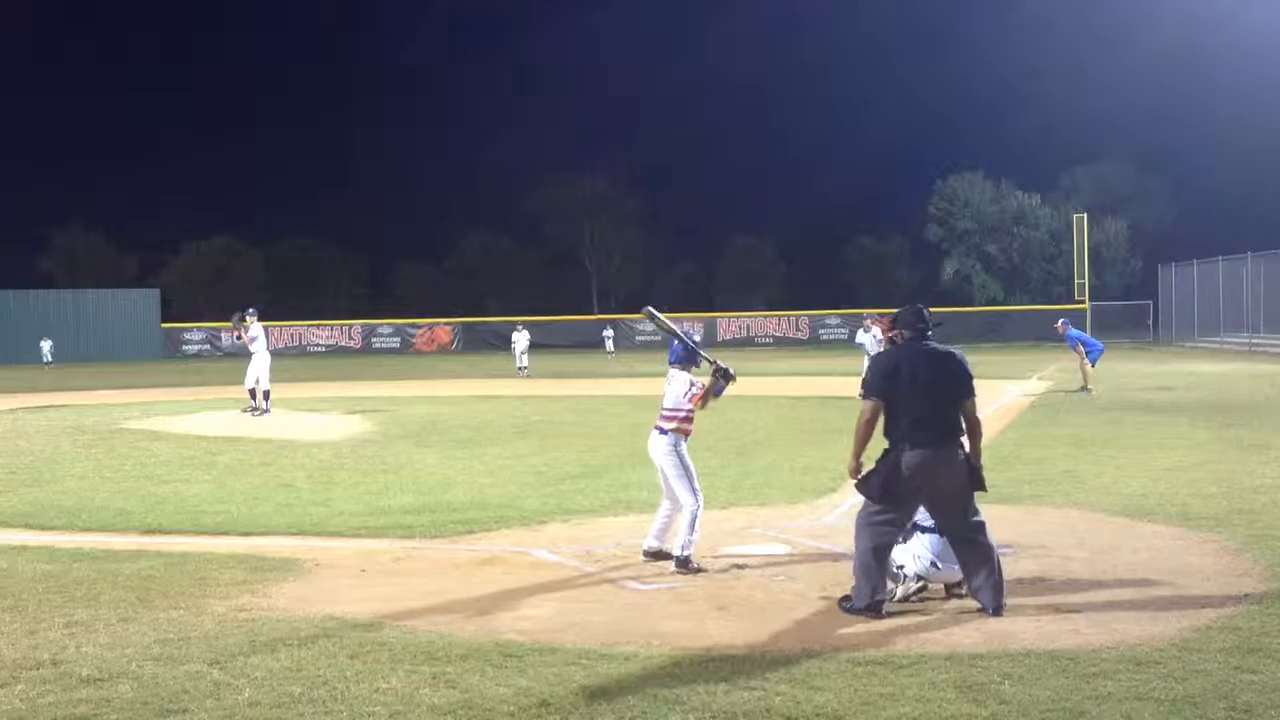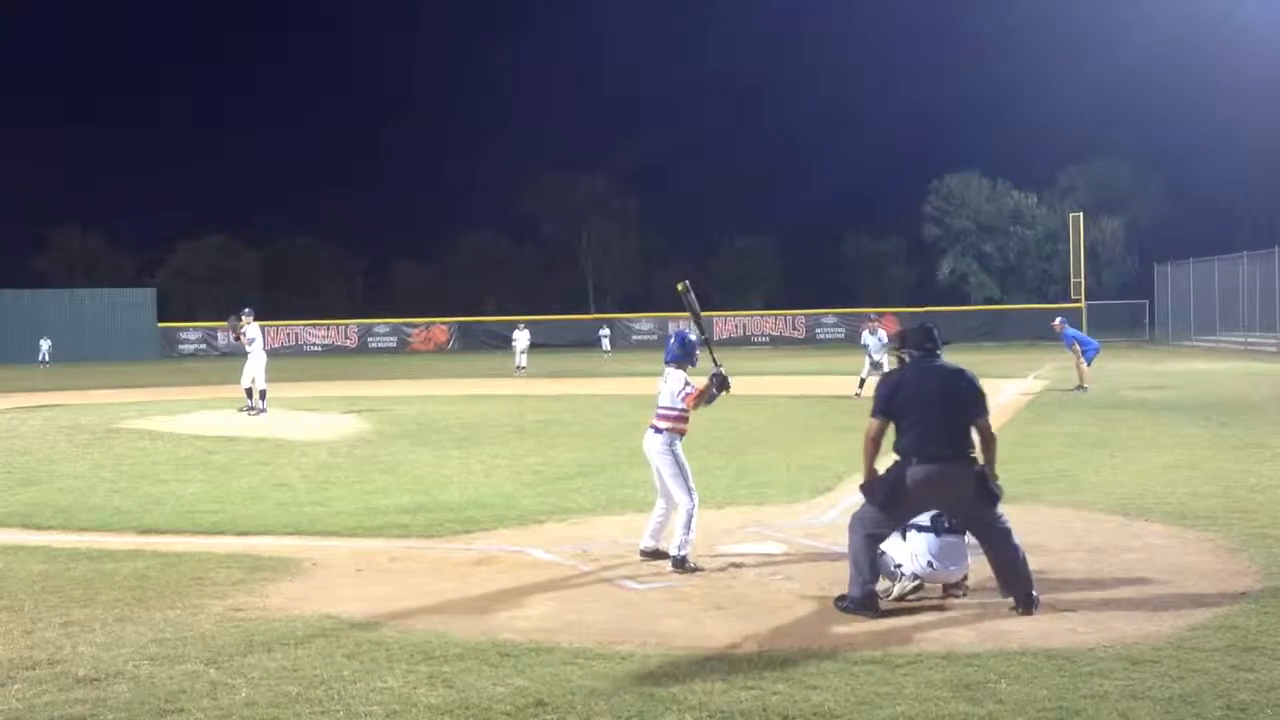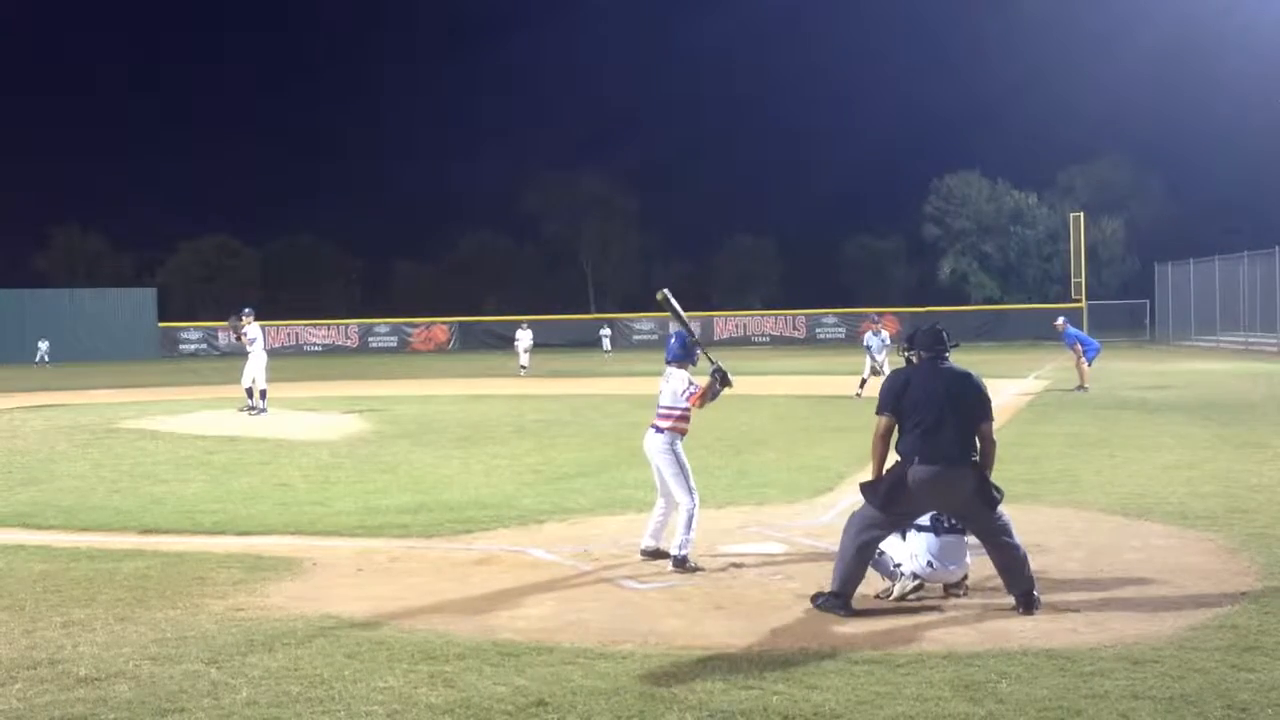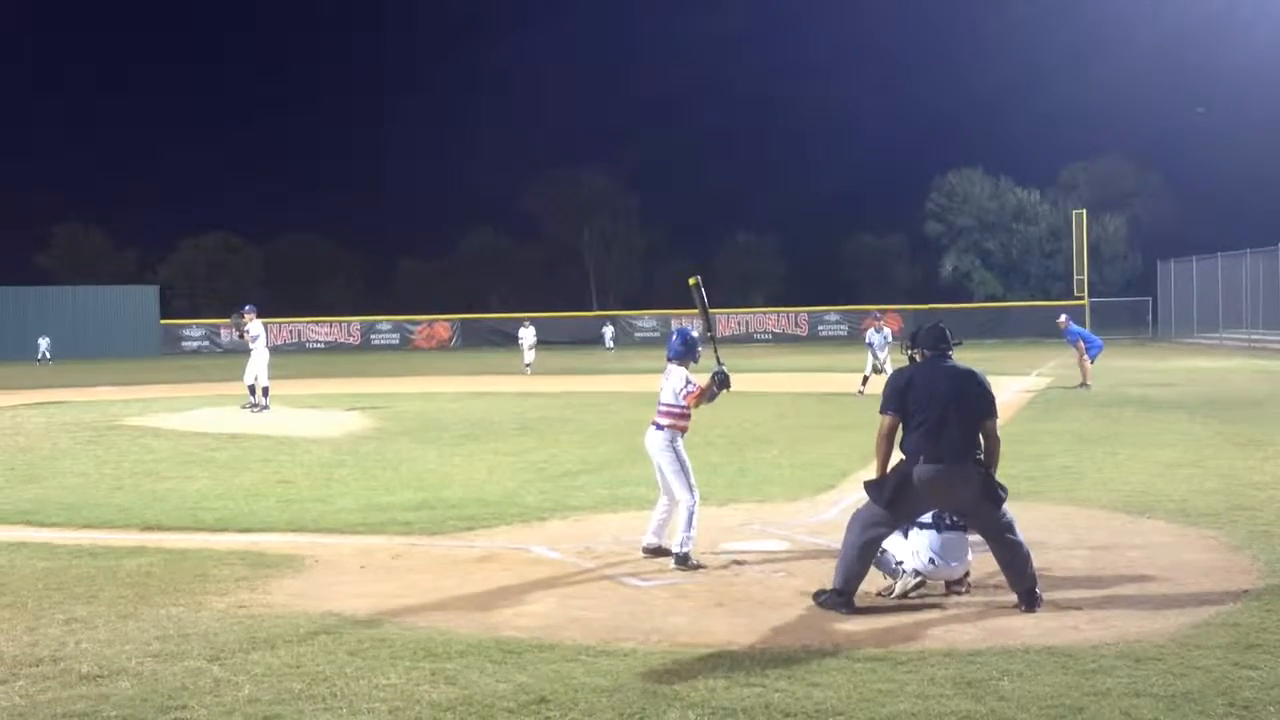
dt=0.5s
person 1, frame 1
left shoulder: (887, 361)
right shoulder: (953, 360)
left elbow: (869, 415)
right elbow: (971, 417)
left wrist: (855, 457)
right wrist: (975, 457)
left hip: (906, 459)
right hip: (950, 458)
left knee: (874, 525)
right knee: (968, 529)
left ankle: (866, 600)
right ankle: (993, 600)
person 1, frame 2
left shoulder: (894, 380)
right shoulder: (963, 378)
left elbow: (874, 434)
right elbow: (986, 432)
left wrist: (868, 471)
right wrist: (989, 470)
left hip: (914, 474)
right hip: (961, 473)
left knee: (864, 526)
right knee: (995, 531)
left ankle: (861, 598)
right ankle: (1025, 597)
person 1, frame 3
left shoulder: (900, 379)
right shoulder: (971, 382)
left elbow: (882, 433)
right elbow: (987, 439)
left wrist: (877, 478)
right wrist: (983, 479)
left hip: (915, 475)
right hip: (962, 475)
left knee: (862, 528)
right knee: (997, 532)
left ankle: (838, 597)
right ankle: (1026, 596)
person 1, frame 4
left shoulder: (903, 378)
right shoulder: (975, 379)
left elbow: (887, 432)
right elbow: (992, 437)
left wrist: (881, 477)
right wrist: (987, 478)
left hip: (919, 473)
right hip: (967, 474)
left knee: (866, 525)
right knee: (1002, 529)
left ankle: (841, 594)
right ankle: (1029, 593)
person 2, frame 1
left shoulder: (677, 375)
right shoulder: (682, 377)
left elbow: (710, 394)
right elbow: (700, 403)
left wrist: (723, 380)
right wrist: (714, 378)
left hip: (660, 440)
right hip: (670, 443)
left knee: (673, 499)
right knee: (693, 501)
left ankle: (652, 547)
right ankle: (682, 558)
person 2, frame 2
left shoulder: (672, 374)
right shoulder: (678, 376)
left elbow: (699, 400)
right elbow: (694, 403)
left wrist: (717, 388)
right wrist: (711, 382)
left hip: (655, 439)
right hip: (665, 442)
left knee: (667, 497)
right knee: (688, 500)
left ankle: (649, 547)
right ankle: (679, 557)
person 2, frame 3
left shoulder: (672, 374)
right shoulder: (680, 376)
left elbow: (701, 398)
right elbow: (699, 402)
left wrist: (719, 385)
right wrist: (713, 379)
left hip: (656, 439)
right hip: (666, 442)
left knee: (668, 497)
right knee: (689, 500)
left ankle: (649, 546)
right ankle: (679, 557)
person 2, frame 4
left shoulder: (673, 371)
right shoulder: (680, 373)
left elbow: (700, 399)
right elbow: (695, 401)
left wrist: (717, 386)
right wrist: (713, 380)
left hip: (657, 436)
right hip: (667, 439)
left knee: (670, 495)
right knee: (689, 496)
left ankle: (651, 543)
right ankle: (681, 554)
